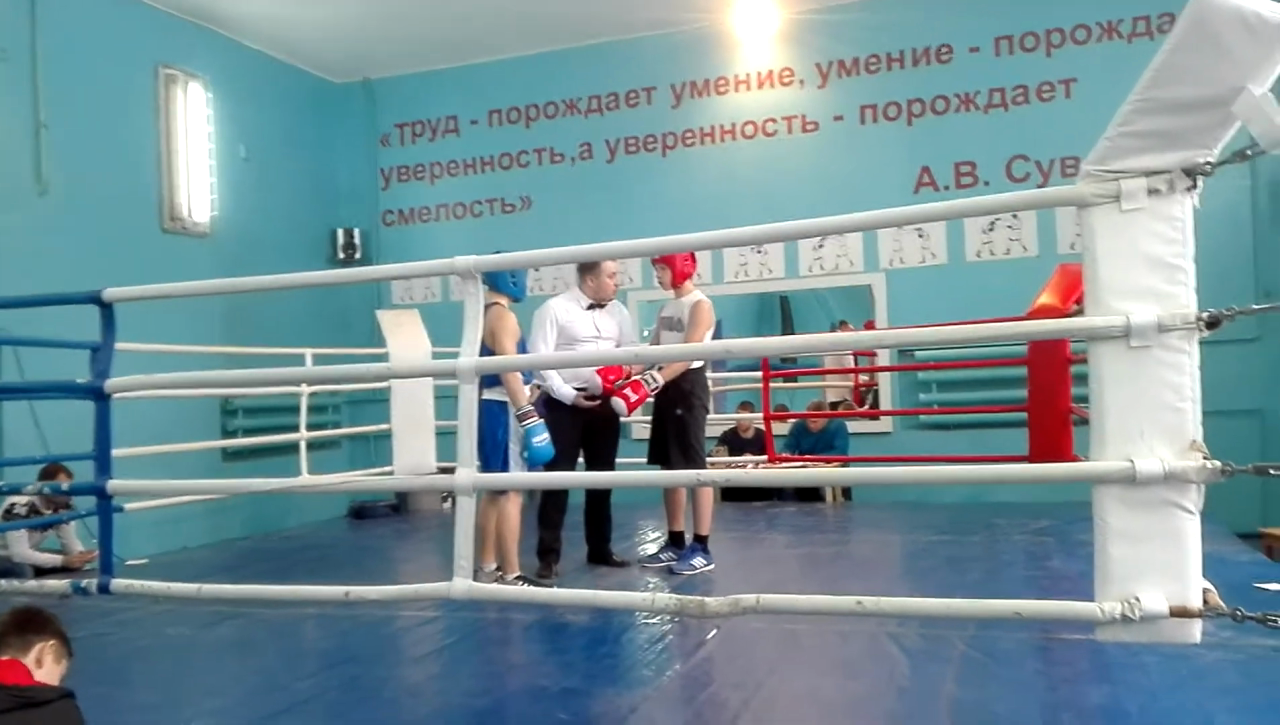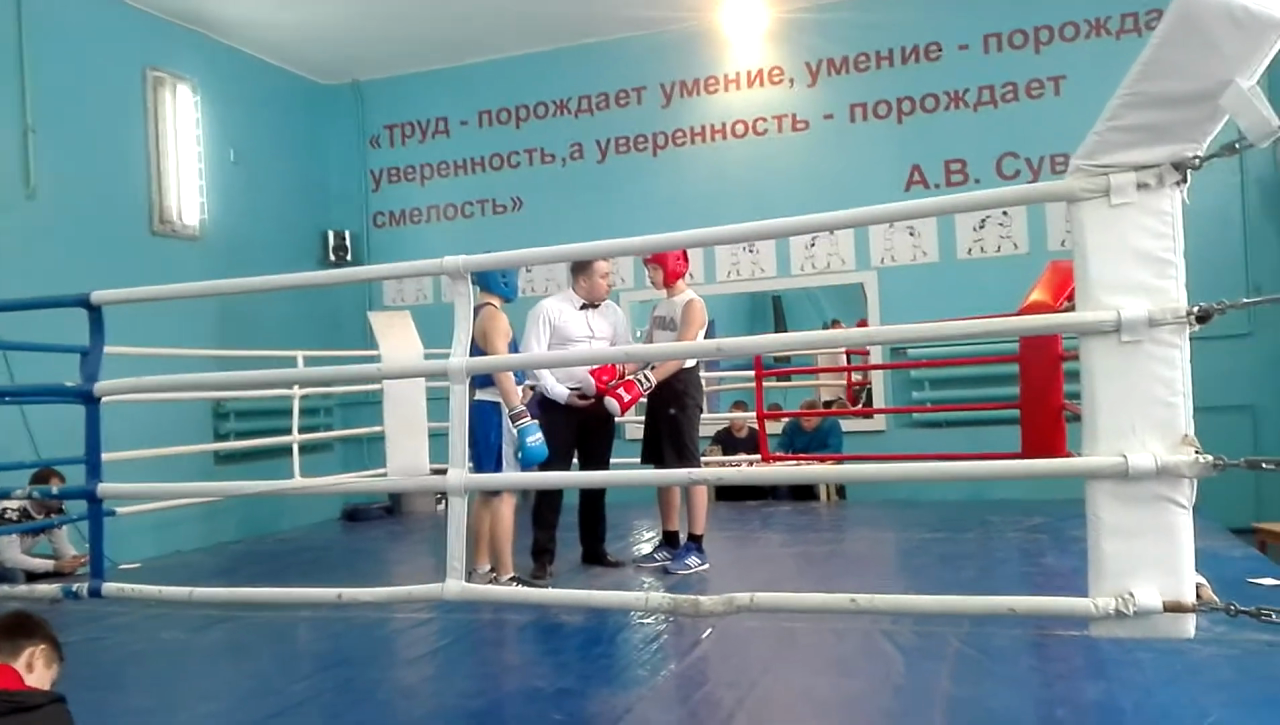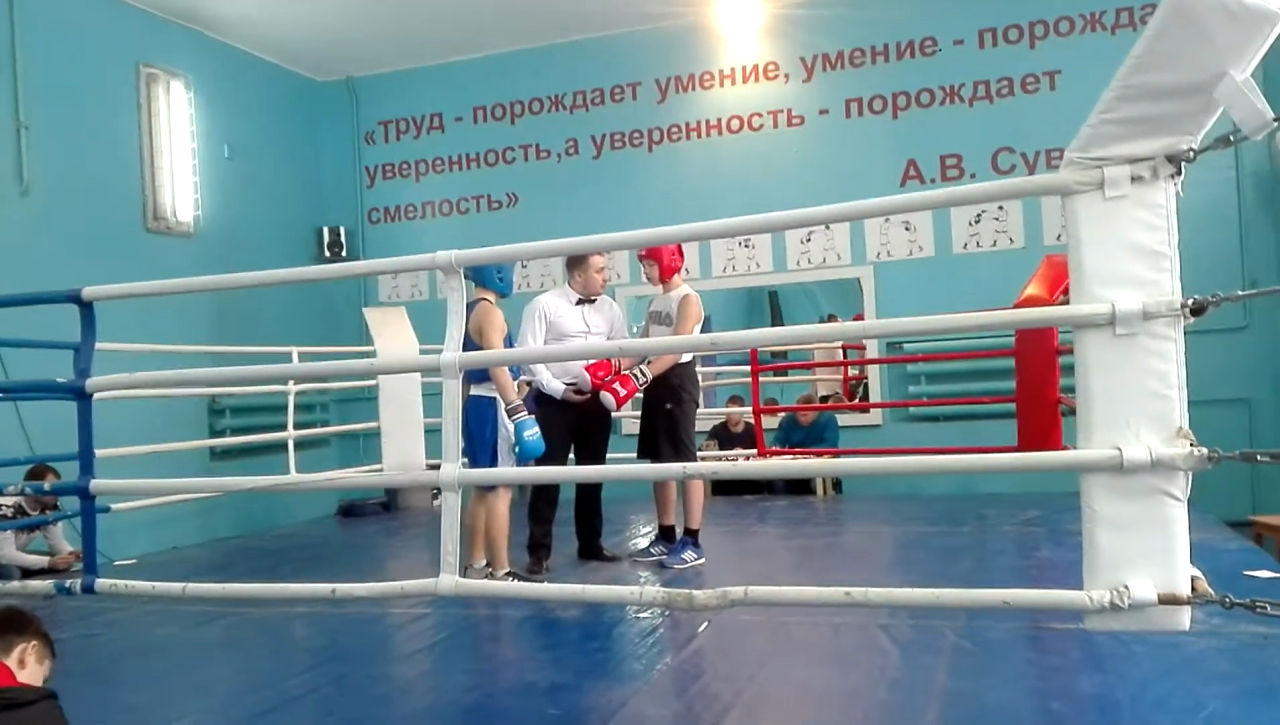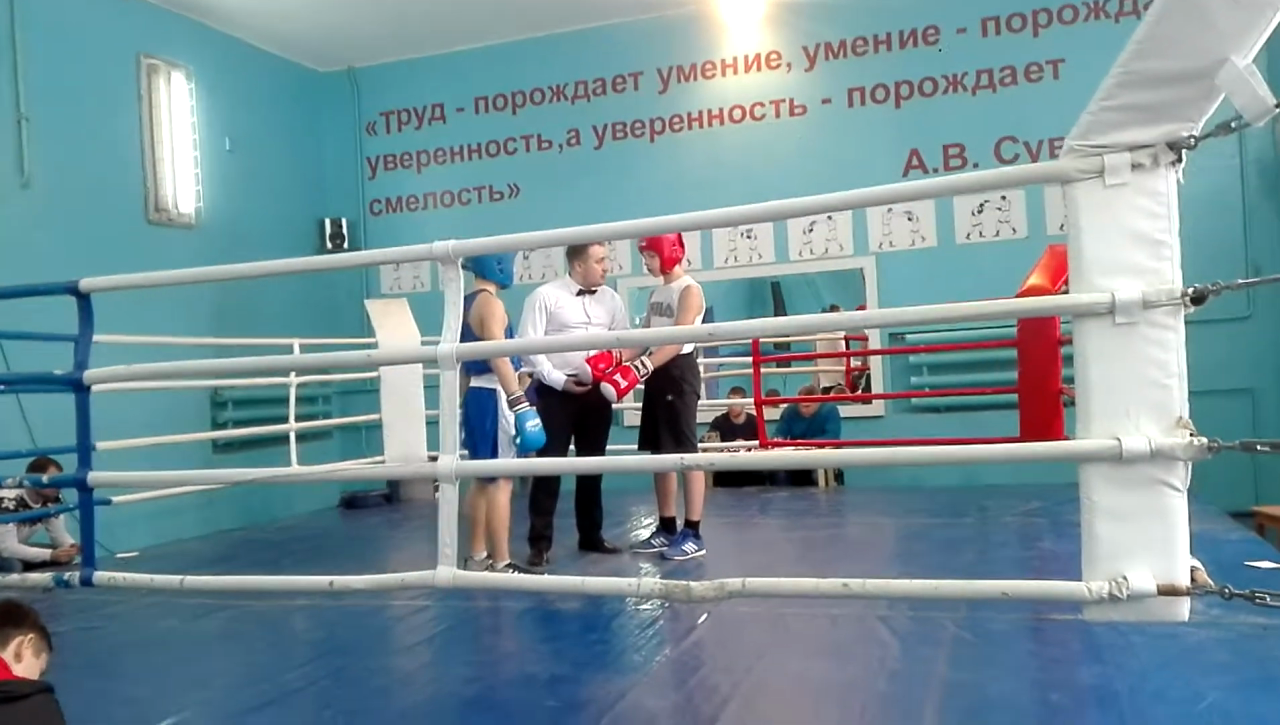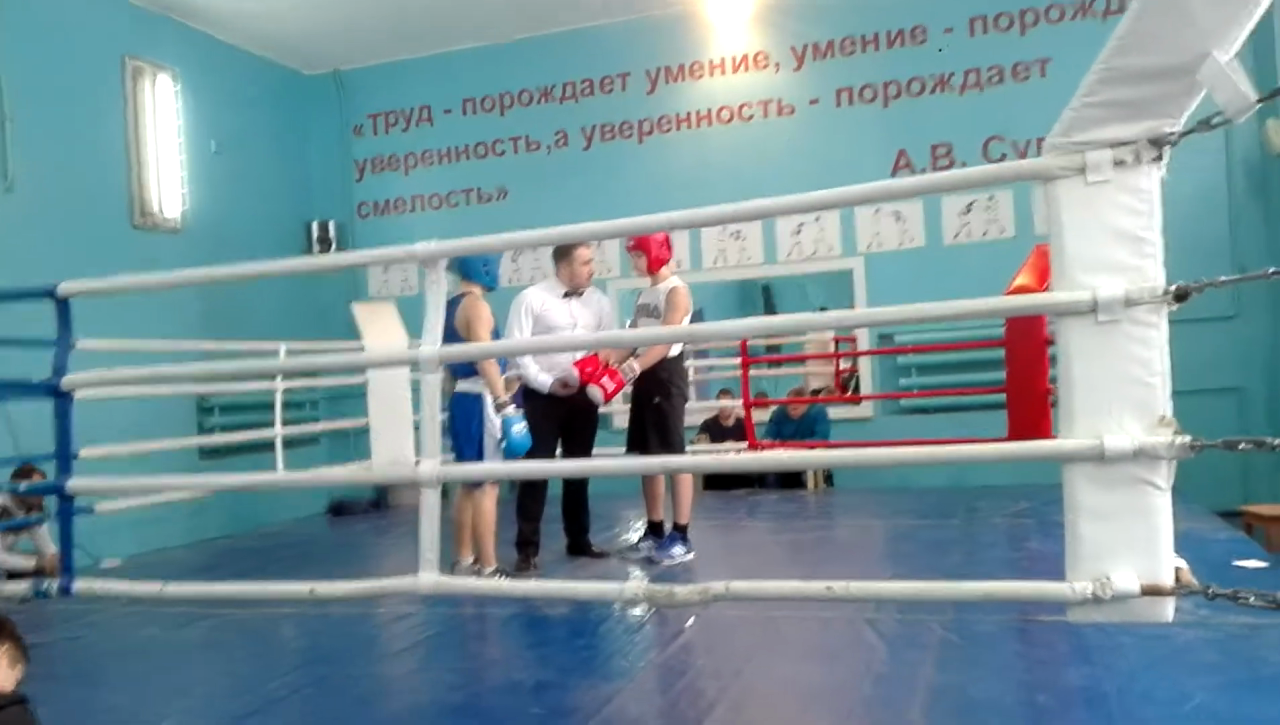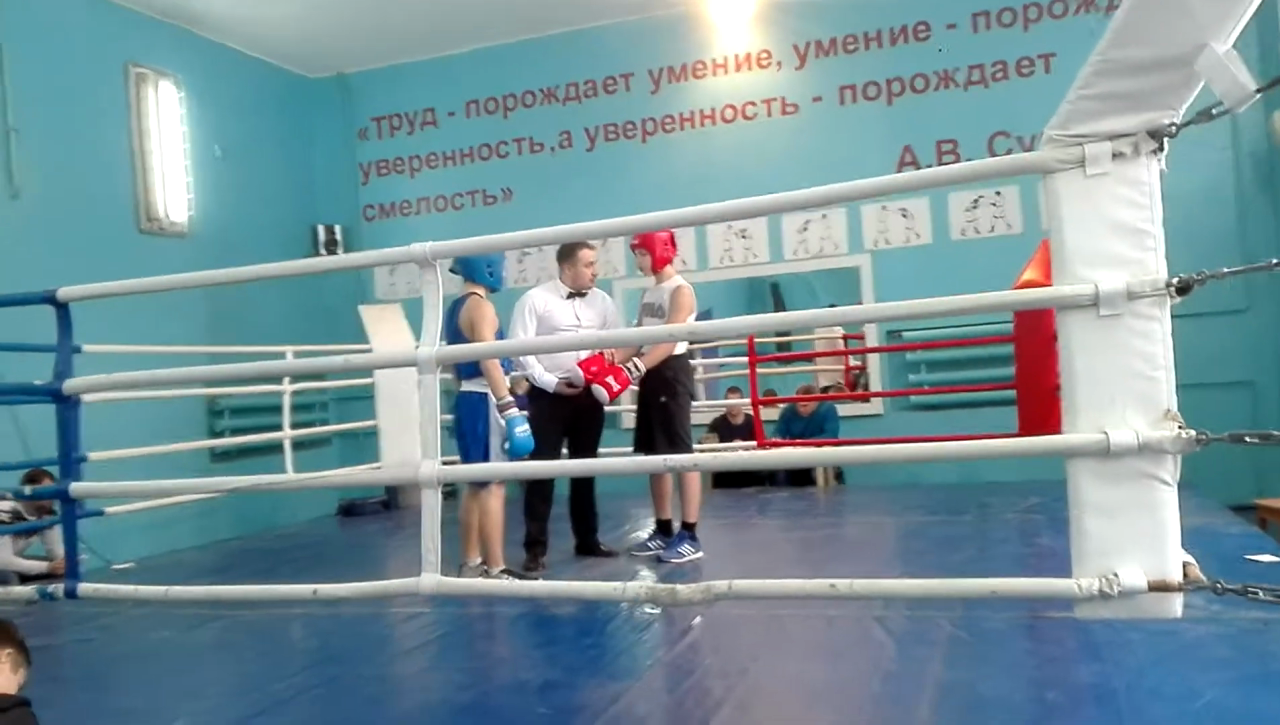
dt=0.1s
person 1, frame 1
left shoulder: (700, 305)
right shoulder: (667, 308)
left elbow: (687, 356)
left wrist: (650, 382)
left hip: (688, 386)
right hip: (666, 388)
left knee: (694, 467)
right knee: (670, 468)
left ankle: (701, 548)
right ankle: (675, 542)
person 1, frame 2
left shoulder: (692, 305)
right shoulder: (659, 307)
left elbow: (680, 355)
left wrist: (642, 381)
right wrist: (618, 373)
left hip: (681, 386)
right hip: (658, 388)
left knee: (688, 467)
right knee: (663, 467)
left ankle: (696, 548)
right ankle: (670, 542)
person 1, frame 3
left shoulder: (688, 300)
right shoulder: (655, 302)
left elbow: (676, 350)
left wrist: (638, 376)
right wrist: (614, 367)
left hip: (677, 380)
right hip: (654, 383)
left knee: (684, 461)
right knee: (659, 462)
left ankle: (692, 542)
right ankle: (666, 536)
person 1, frame 4
left shoulder: (689, 291)
right shoulder: (657, 293)
left elbow: (677, 341)
left wrist: (639, 368)
right wrist: (615, 359)
left hip: (678, 372)
right hip: (656, 374)
left knee: (686, 452)
right knee: (660, 454)
left ankle: (693, 534)
right ankle: (667, 527)
person 1, frame 5
left shoulder: (676, 292)
right shoulder: (644, 295)
left elbow: (664, 343)
left wrist: (626, 372)
right wrist: (604, 361)
left hip: (666, 374)
right hip: (645, 376)
left knee: (673, 455)
right knee: (649, 457)
left ankle: (681, 537)
right ankle: (655, 531)
person 1, frame 6
left shoulder: (680, 291)
right shoulder: (649, 294)
left elbow: (669, 342)
left wrist: (631, 370)
right wrist: (609, 361)
left hip: (671, 373)
right hip: (650, 375)
left knee: (681, 454)
right knee: (654, 456)
left ankle: (690, 536)
right ankle: (663, 530)
person 2, frame 1
left shoulder: (618, 312)
right shoulder: (554, 309)
left elbow: (630, 350)
left wrist: (626, 371)
right wrist: (569, 396)
left hip: (604, 403)
right hip: (565, 404)
right knee: (558, 477)
left ankle: (600, 548)
right ankle: (548, 556)
person 2, frame 2
left shoulder: (613, 312)
right shoulder: (547, 310)
right wrist: (562, 395)
left hip: (599, 404)
right hip: (559, 403)
left ankle: (594, 549)
right ankle: (543, 556)
person 2, frame 3
left shoulder: (609, 308)
right shoulder: (544, 305)
right wrist: (558, 390)
left hip: (596, 399)
right hip: (555, 399)
left ankle: (591, 543)
right ankle: (539, 551)
person 2, frame 4
left shoulder: (610, 299)
right shoulder: (544, 296)
right wrist: (559, 380)
left hip: (596, 390)
right hip: (557, 391)
left ankle: (591, 535)
right ankle: (540, 543)
person 2, frame 5
left shoulder: (597, 300)
right shoulder: (531, 299)
right wrist: (545, 383)
left hip: (583, 393)
right hip: (543, 394)
left ankle: (579, 540)
right ankle: (528, 548)
person 2, frame 6
left shoulder: (601, 301)
right shoulder: (535, 300)
right elbow: (520, 350)
right wrist: (551, 383)
left hip: (588, 394)
right hip: (548, 394)
left ankle: (587, 539)
right ankle: (535, 548)
person 3, frame 1
left shoulder: (481, 315)
right shoulder: (503, 316)
right elbow: (509, 371)
right wrist: (528, 416)
left hip: (488, 406)
right hip: (505, 408)
left knee: (494, 491)
right knee: (511, 492)
left ankle: (487, 568)
right ankle: (511, 576)
person 3, frame 2
left shoulder: (472, 317)
right shoulder: (495, 316)
right elbow: (501, 371)
right wrist: (521, 417)
left hip: (481, 406)
right hip: (498, 408)
left knee: (487, 492)
right knee: (504, 494)
left ankle: (481, 570)
right ankle: (505, 577)
person 3, frame 3
left shoulder: (467, 312)
right shoulder: (490, 312)
right elbow: (497, 366)
right wrist: (518, 412)
left hip: (476, 401)
right hip: (493, 404)
left knee: (482, 488)
right knee: (500, 488)
left ankle: (477, 565)
right ankle: (500, 572)
person 3, frame 4
left shoulder: (466, 304)
right shoulder: (490, 303)
right elbow: (498, 357)
right wrist: (520, 402)
left hip: (476, 394)
right hip: (493, 396)
left knee: (482, 479)
right knee: (500, 481)
left ankle: (477, 557)
right ankle: (501, 564)
person 3, frame 5
left shoulder: (451, 306)
right shoulder: (476, 305)
right elbow: (485, 360)
right wrist: (506, 407)
left hip: (462, 398)
right hip: (480, 399)
left knee: (469, 484)
right knee: (486, 484)
left ankle: (464, 562)
right ankle: (488, 569)
person 3, frame 6
left shoulder: (455, 308)
right shoulder: (480, 306)
right elbow: (488, 361)
right wrist: (508, 406)
left hip: (467, 399)
right hip: (485, 400)
left knee: (475, 485)
right knee: (493, 486)
left ankle: (471, 563)
right ankle: (495, 570)
